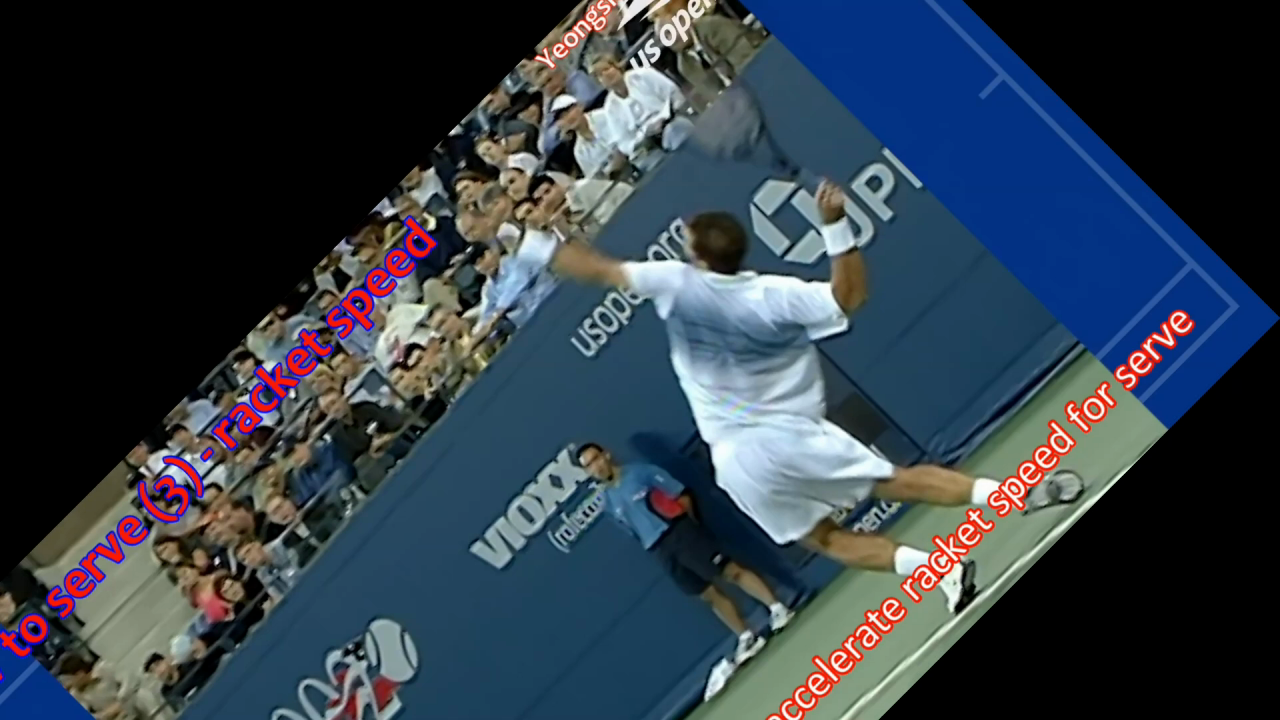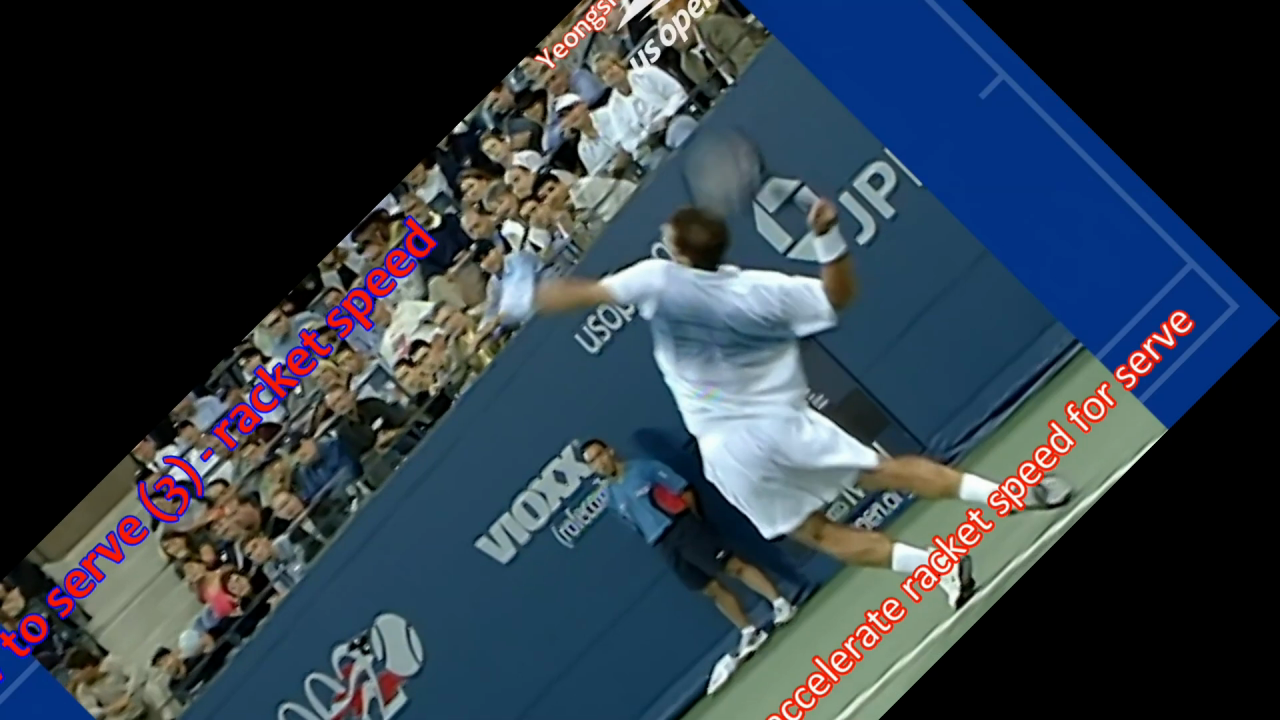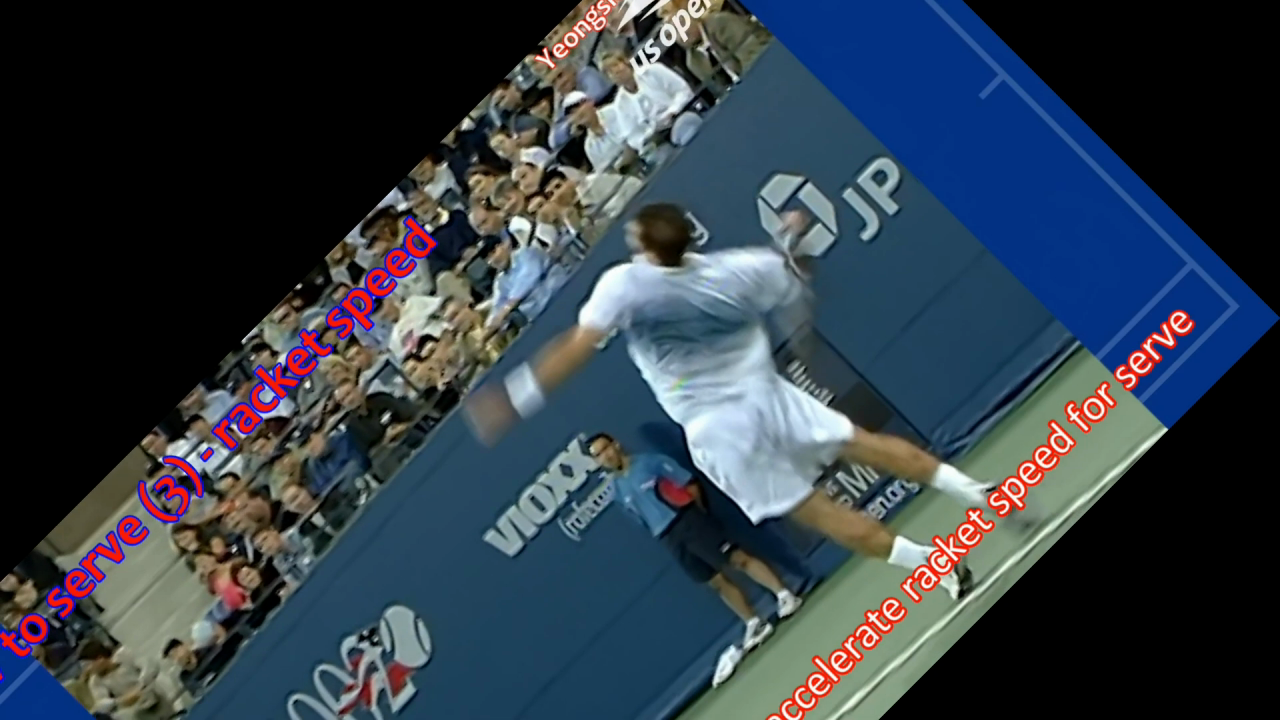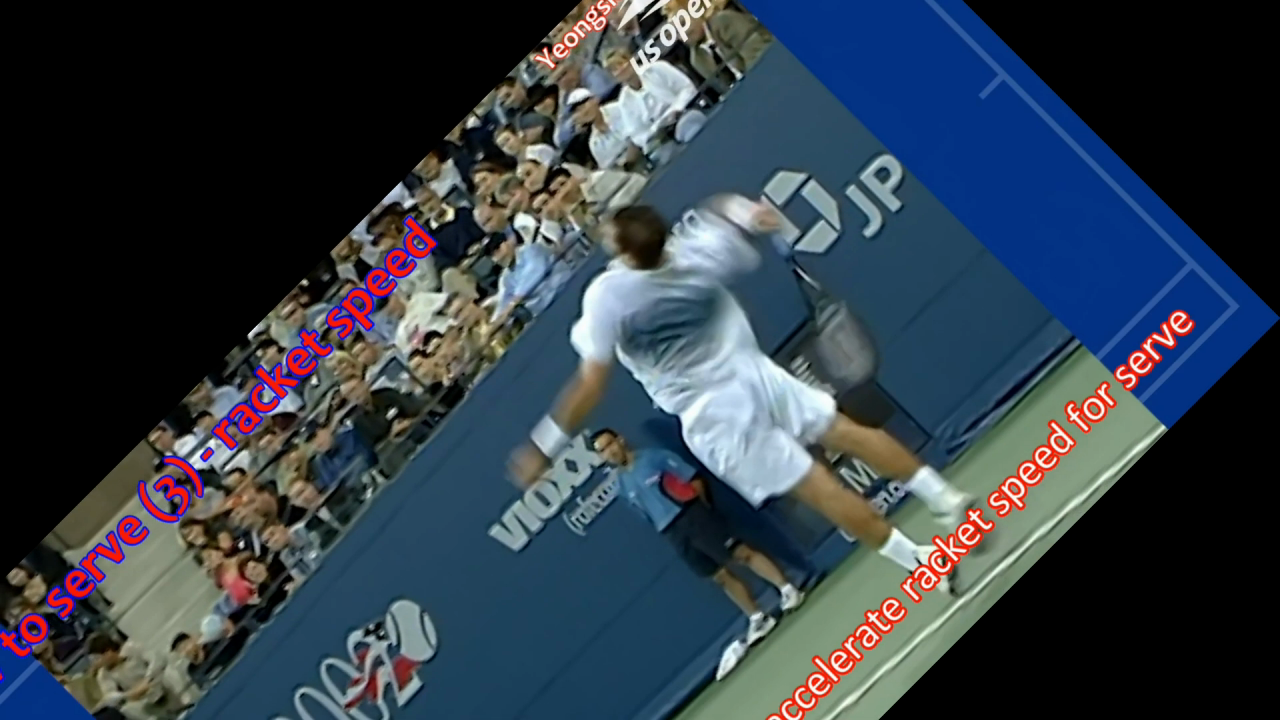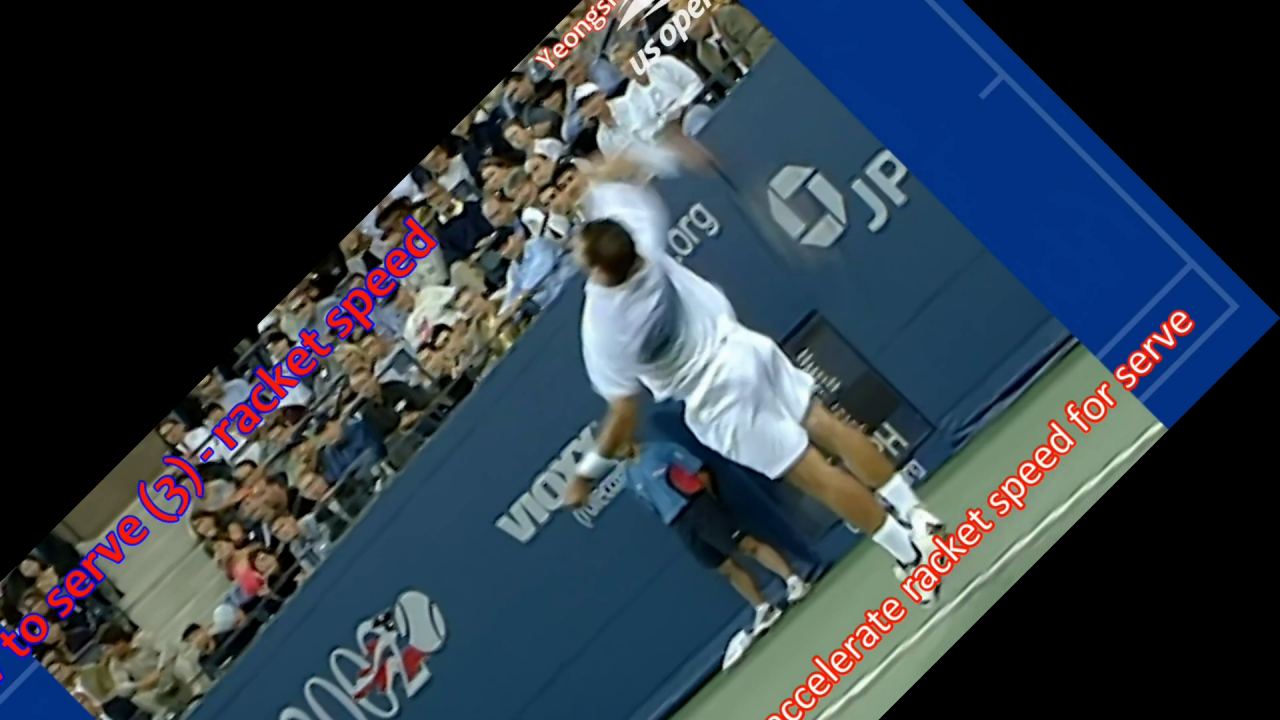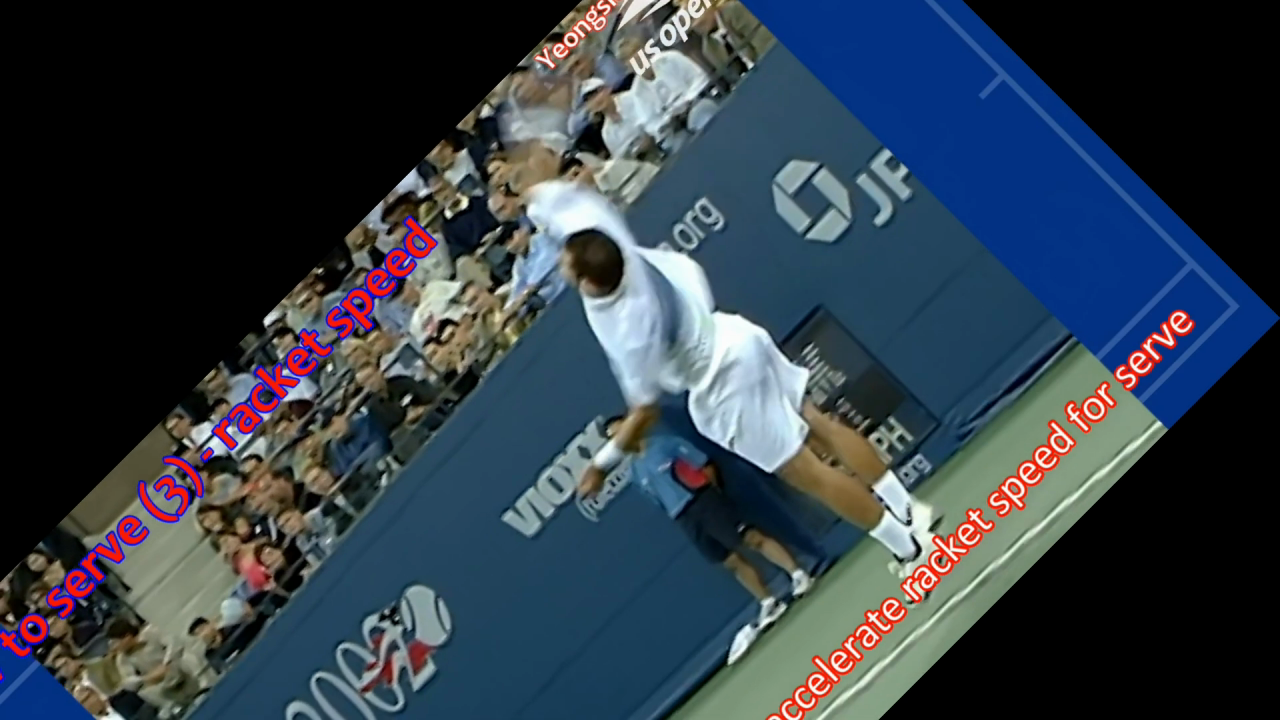
dt=0.4s
person 1, frame 1
left shoulder: (678, 284)
right shoulder: (778, 294)
left elbow: (602, 270)
right elbow: (850, 297)
left wrist: (536, 245)
right wrist: (835, 226)
left hip: (740, 460)
right hip: (796, 435)
left knee: (826, 540)
right knee: (899, 482)
left ankle: (938, 569)
person 1, frame 2
left shoulder: (659, 280)
right shoulder: (763, 289)
left elbow: (585, 293)
right elbow: (839, 296)
left wrist: (515, 294)
right wrist: (826, 234)
left hip: (729, 451)
right hip: (786, 425)
left knee: (817, 533)
right knee: (885, 470)
left ankle: (936, 568)
person 1, frame 3
left shoulder: (625, 284)
right shoulder: (735, 269)
left elbow: (577, 348)
right elbow: (796, 281)
left wrist: (513, 397)
right wrist: (795, 237)
left hip: (717, 433)
right hip: (768, 398)
left knee: (818, 512)
right knee: (866, 445)
left ankle: (932, 564)
right ankle: (980, 490)
person 1, frame 4
left shoulder: (607, 296)
right shoulder: (696, 253)
left elbow: (590, 383)
right elbow: (724, 210)
left wrist: (543, 446)
right wrist: (747, 212)
left hip: (715, 417)
right hip: (755, 374)
left knee: (821, 489)
right knee: (848, 433)
left ankle: (921, 562)
right ankle: (946, 498)
person 1, frame 5
left shoulder: (606, 330)
right shoulder: (641, 244)
left elbow: (624, 415)
right elbow: (603, 186)
left wrist: (588, 471)
left hip: (721, 399)
right hip: (744, 348)
left knee: (813, 473)
right knee: (830, 429)
left ankle: (913, 553)
right ankle: (915, 514)
person 1, frame 6
left shoulder: (629, 337)
right shoulder: (611, 246)
left elbow: (644, 413)
left wrist: (602, 462)
left hip: (723, 386)
right hip: (733, 337)
left knee: (804, 469)
right knee: (817, 423)
left ankle: (908, 546)
right ankle: (908, 510)
person 2, frame 1
left shoulder: (640, 472)
right shoulder: (608, 502)
left elbow: (682, 496)
right elbow: (634, 532)
left wrist: (687, 523)
left hip: (680, 531)
right hip: (662, 550)
left knee: (730, 571)
right knee: (709, 595)
left ankle: (777, 608)
right ankle: (747, 638)
person 2, frame 2
left shoulder: (644, 467)
right shoulder: (611, 497)
left elbow: (685, 491)
right elbow: (637, 526)
left wrist: (691, 520)
left hip: (683, 527)
right hip: (665, 546)
left knee: (733, 565)
right knee: (712, 589)
left ankle: (780, 603)
right ankle: (750, 633)
person 2, frame 3
left shoulder: (649, 462)
right shoulder: (617, 490)
left elbow: (690, 485)
right elbow: (641, 519)
left wrist: (696, 512)
left hip: (688, 520)
right hip: (670, 539)
left knee: (738, 558)
right knee: (717, 582)
left ankle: (785, 595)
right ankle: (755, 625)
person 2, frame 4
left shoulder: (654, 457)
right shoulder: (621, 484)
left elbow: (694, 480)
right elbow: (647, 514)
left wrist: (701, 507)
left hip: (692, 515)
right hip: (674, 533)
left knee: (741, 553)
right knee: (721, 577)
left ankle: (787, 589)
right ankle: (758, 618)
person 2, frame 5
left shoulder: (660, 449)
right shoulder: (629, 476)
left elbow: (701, 472)
right elbow: (655, 506)
left wrist: (708, 498)
left hip: (699, 506)
right hip: (682, 525)
left knee: (747, 544)
right knee: (727, 569)
left ankle: (793, 581)
right ankle: (764, 610)
person 2, frame 6
left shoulder: (666, 443)
right shoulder: (634, 470)
left elbow: (706, 466)
right elbow: (659, 499)
left wrist: (712, 492)
left hip: (704, 500)
right hip: (686, 519)
left knee: (752, 538)
right knee: (732, 562)
left ankle: (797, 573)
right ankle: (769, 604)
